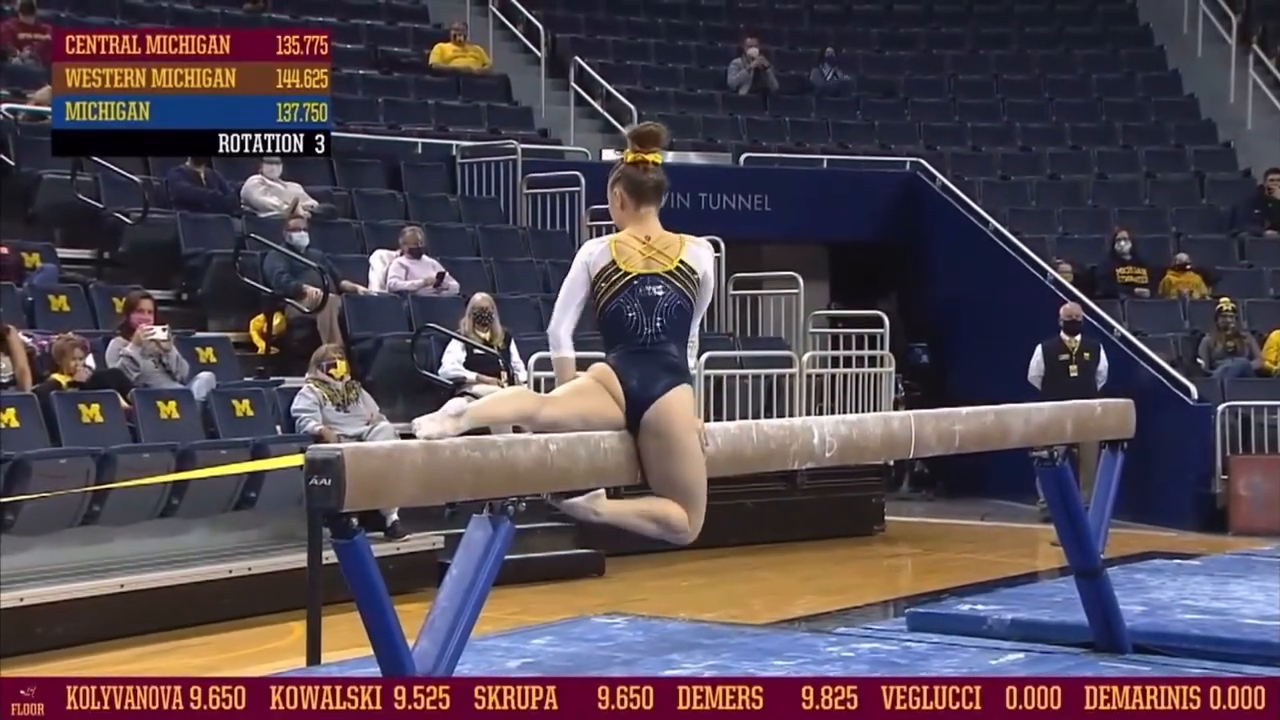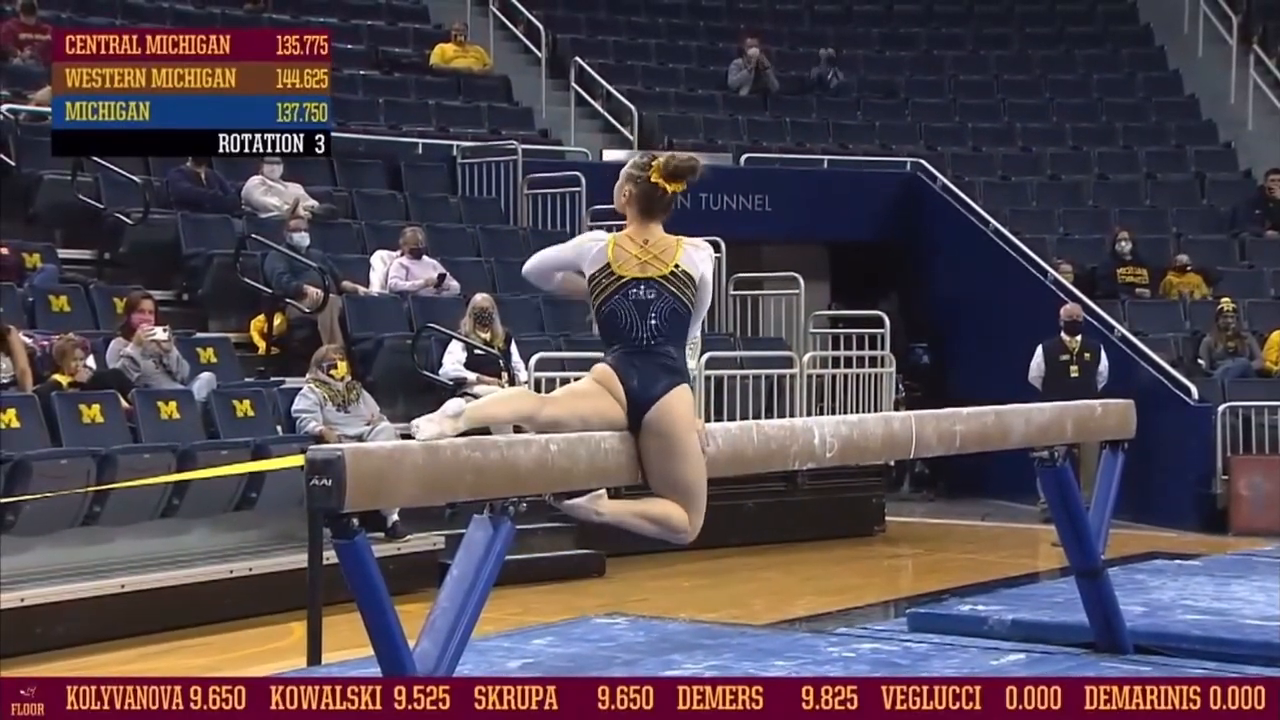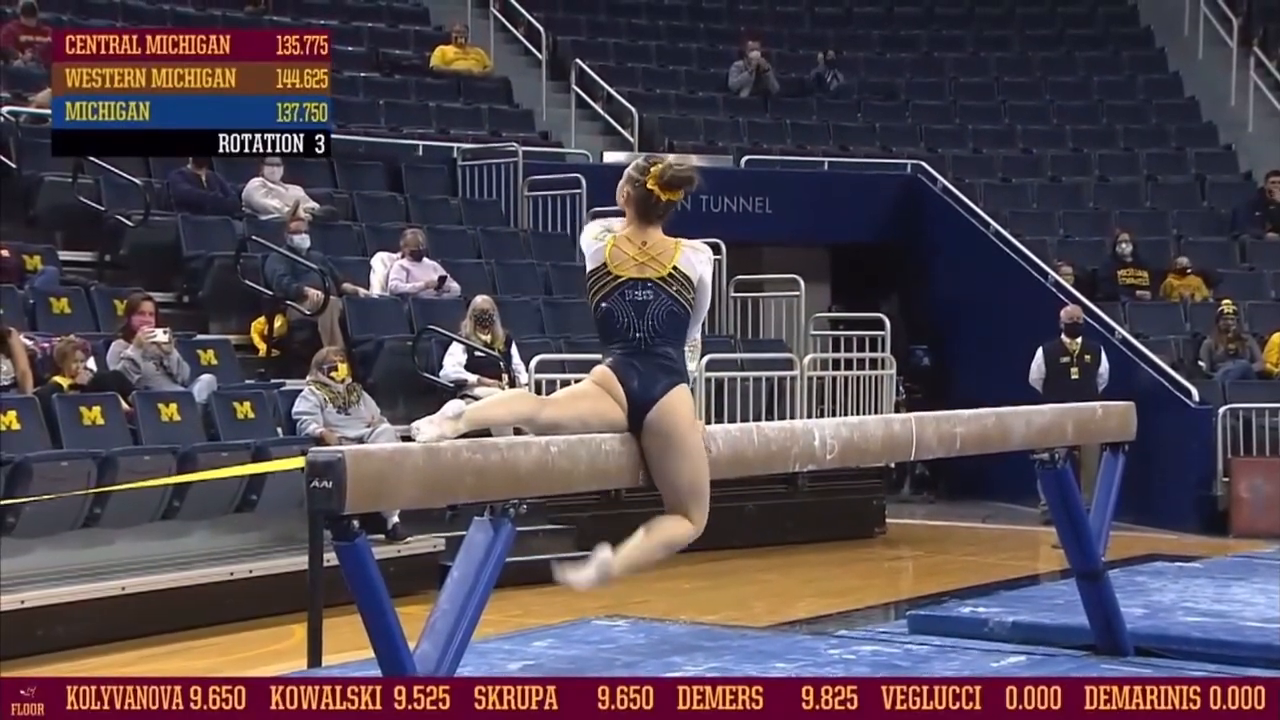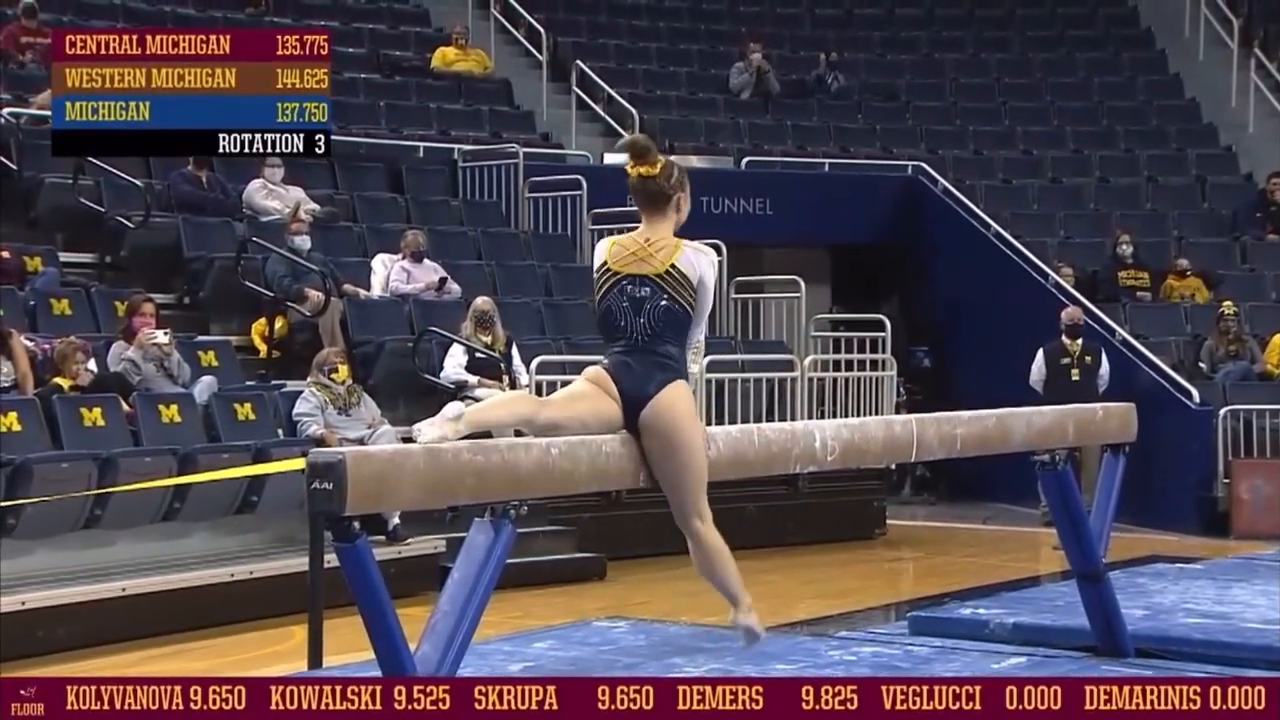
dt=0.3s
person 1, frame 1
left shoulder: (596, 252)
right shoulder: (700, 253)
left elbow: (560, 333)
left wrist: (569, 399)
left hip: (615, 384)
right hip: (670, 391)
right knee: (685, 522)
left ankle: (463, 417)
right ankle: (596, 506)
person 1, frame 2
left shoulder: (595, 247)
right shoulder: (699, 256)
left elbow: (534, 270)
left hip: (615, 383)
right hip: (667, 392)
right knee: (686, 521)
left ankle: (461, 417)
right ankle: (600, 506)
person 1, frame 3
left shoulder: (597, 242)
right shoulder: (697, 257)
left hip: (615, 385)
right hip: (667, 393)
right knee: (689, 517)
left ankle: (461, 417)
right ankle: (611, 562)
person 1, frame 4
left shoulder: (605, 250)
right shoulder: (700, 259)
right wrist: (686, 412)
left hip: (613, 378)
right hip: (663, 391)
right knee: (696, 519)
left ankle: (464, 419)
right ankle: (743, 609)
person 2, frame 1
left shoulder: (1095, 348)
right shoulder: (1046, 348)
left elbow: (1102, 376)
right elbow: (1034, 377)
left wrist: (1088, 393)
right wrist: (1051, 393)
left knee: (1088, 461)
left ankle: (1086, 504)
right ankle: (1047, 504)
person 2, frame 2
left shoulder: (1095, 348)
right shoulder: (1046, 348)
left elbow: (1102, 376)
right elbow: (1035, 377)
left wrist: (1088, 393)
right wrist: (1052, 394)
left knee: (1088, 462)
left ankle: (1087, 504)
right ankle: (1047, 505)
person 2, frame 3
left shoulder: (1096, 350)
right shoulder: (1046, 351)
left elbow: (1103, 378)
right elbow: (1035, 379)
left wrist: (1089, 396)
right wrist: (1053, 396)
left knee: (1089, 464)
left ankle: (1087, 507)
right ankle: (1048, 507)
person 2, frame 4
left shoulder: (1096, 351)
right shoulder: (1047, 352)
left elbow: (1103, 380)
right elbow: (1036, 381)
left wrist: (1089, 397)
right wrist: (1053, 397)
left knee: (1089, 465)
left ankle: (1088, 508)
right ankle: (1049, 508)
person 3, frame 1
left shoulder: (356, 389)
right shoulder: (310, 392)
left elbow: (377, 414)
right elbow: (304, 421)
left wrist: (378, 419)
right wrist: (322, 431)
left hip: (369, 436)
right hip: (340, 441)
left knee: (386, 430)
person 3, frame 2
left shoulder: (356, 389)
right shoulder: (311, 392)
left elbow: (378, 415)
right elbow: (305, 422)
left wrist: (378, 420)
right wrist: (323, 431)
left hip: (369, 436)
right hip: (340, 441)
left knee: (386, 430)
person 3, frame 3
left shoulder: (357, 391)
right shoulder: (311, 395)
left elbow: (378, 416)
right elbow: (305, 424)
left wrist: (379, 422)
right wrist: (323, 433)
left hip: (370, 439)
right hip: (340, 444)
left knee: (386, 432)
person 3, frame 4
left shoulder: (358, 393)
right shoulder: (312, 396)
left elbow: (379, 418)
right elbow: (306, 425)
left wrist: (379, 424)
right wrist: (324, 435)
left hip: (370, 440)
right hip: (341, 445)
left knee: (387, 434)
